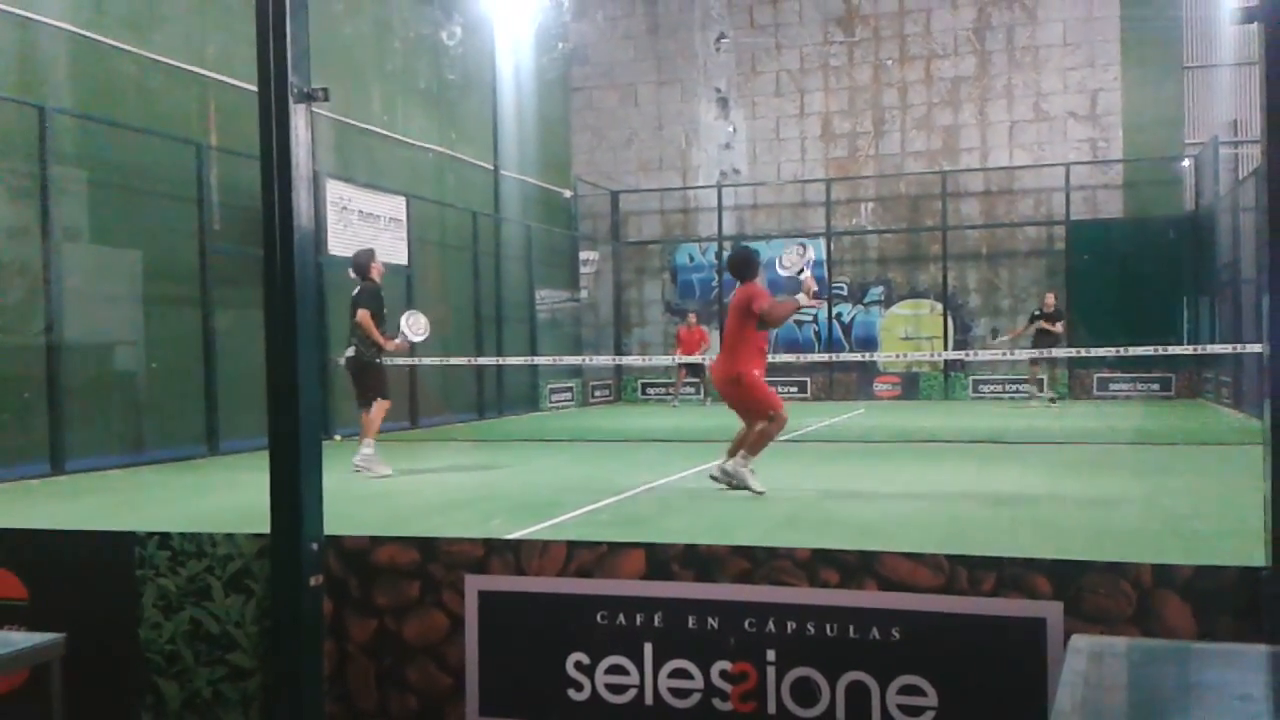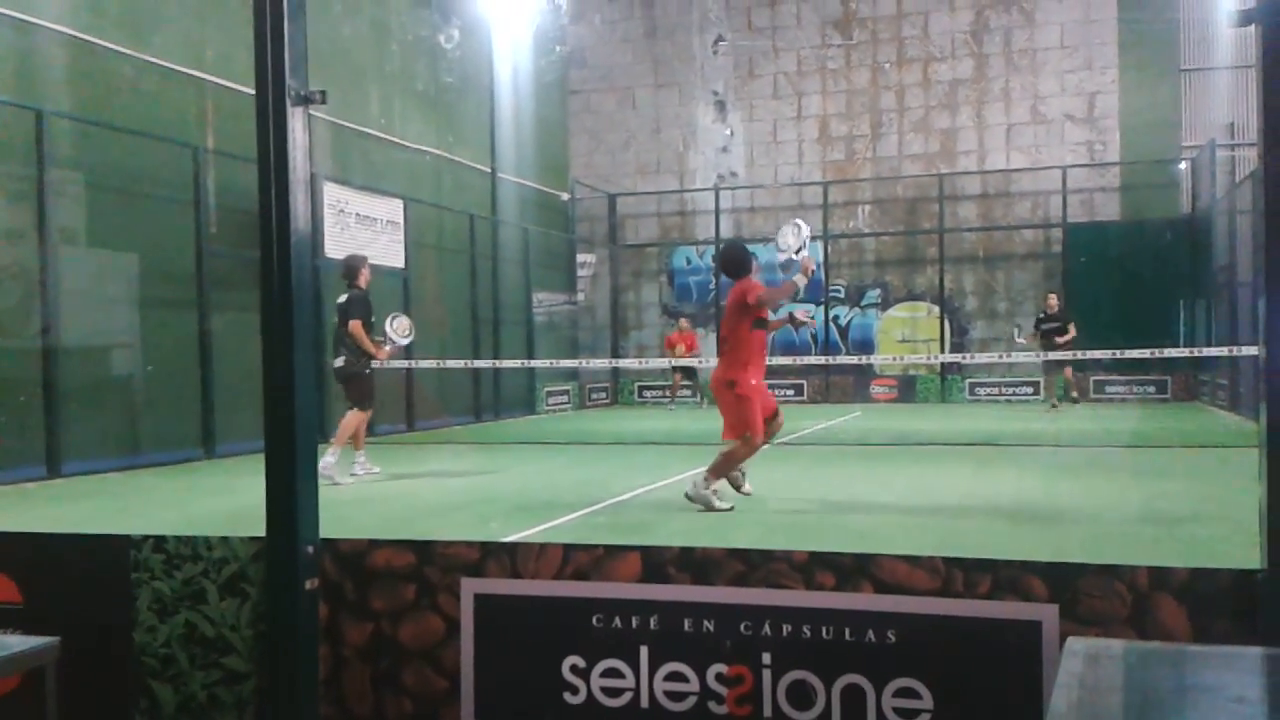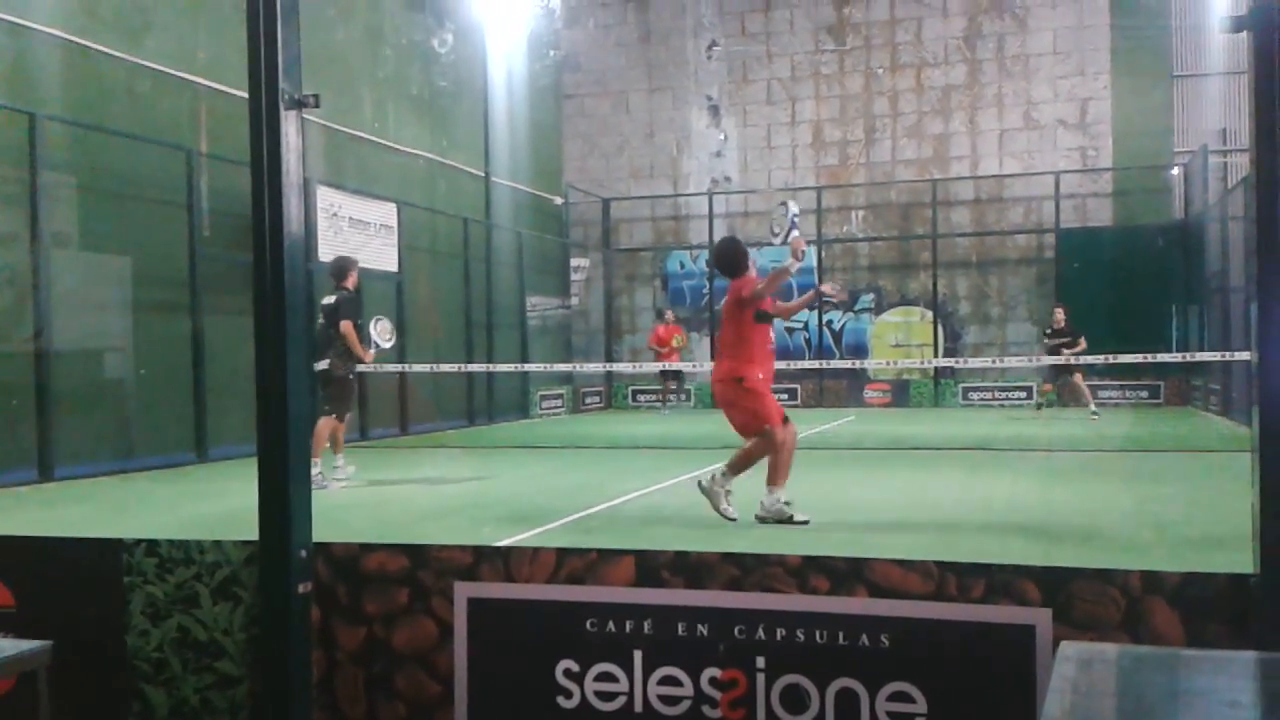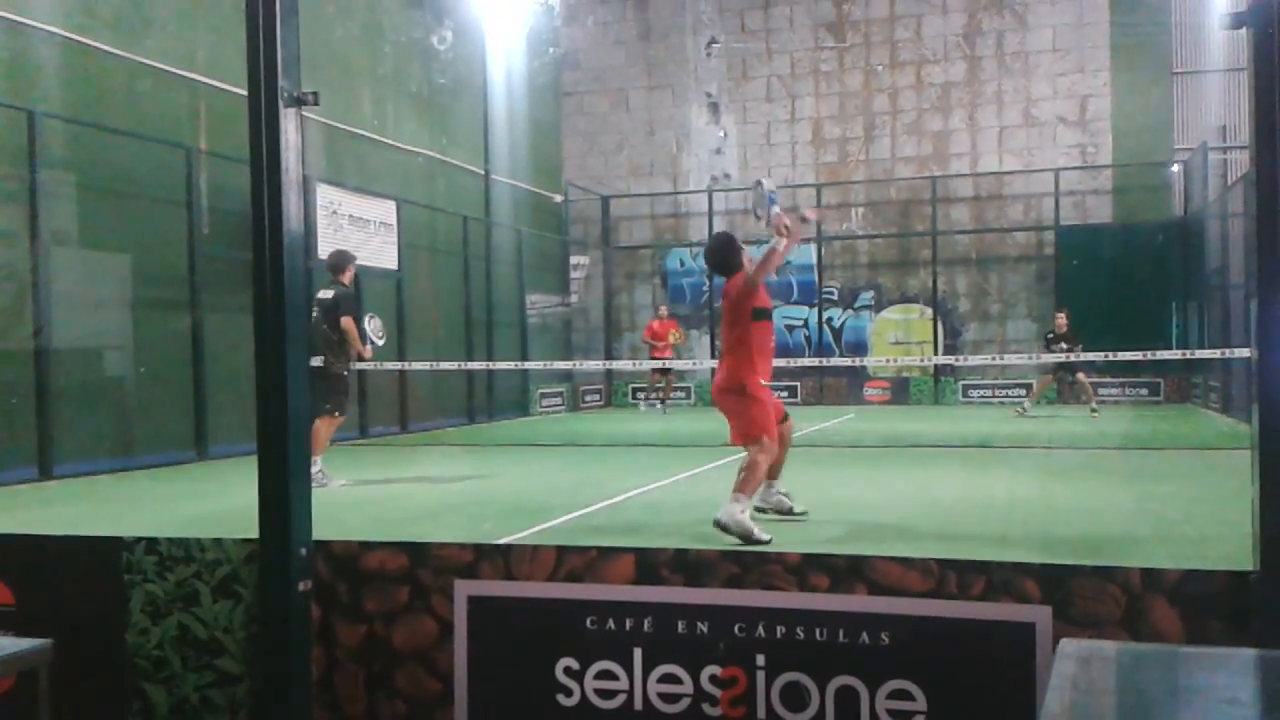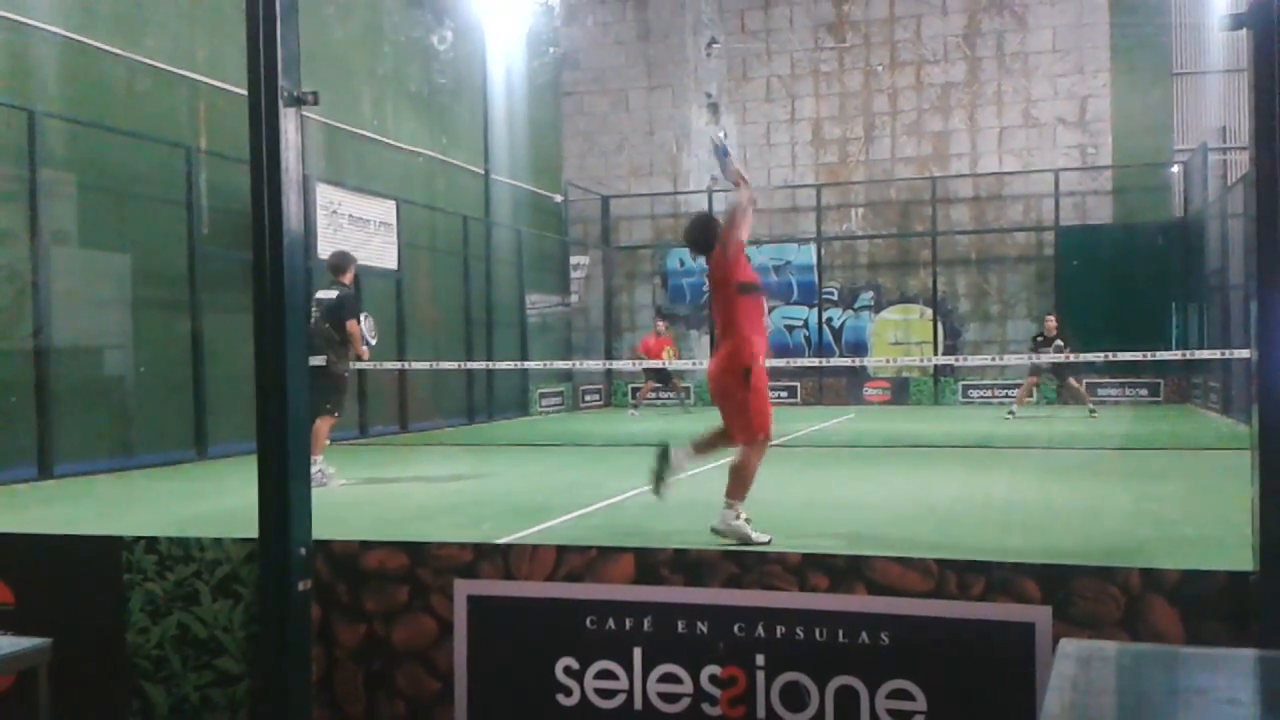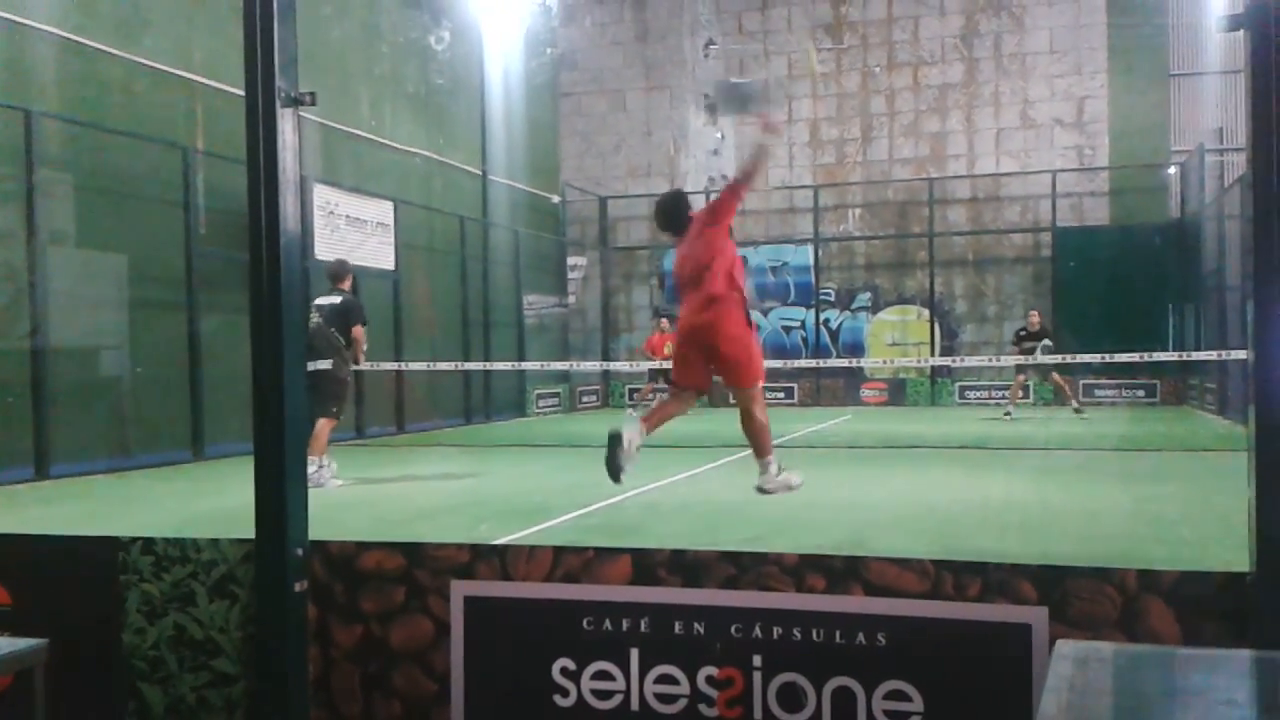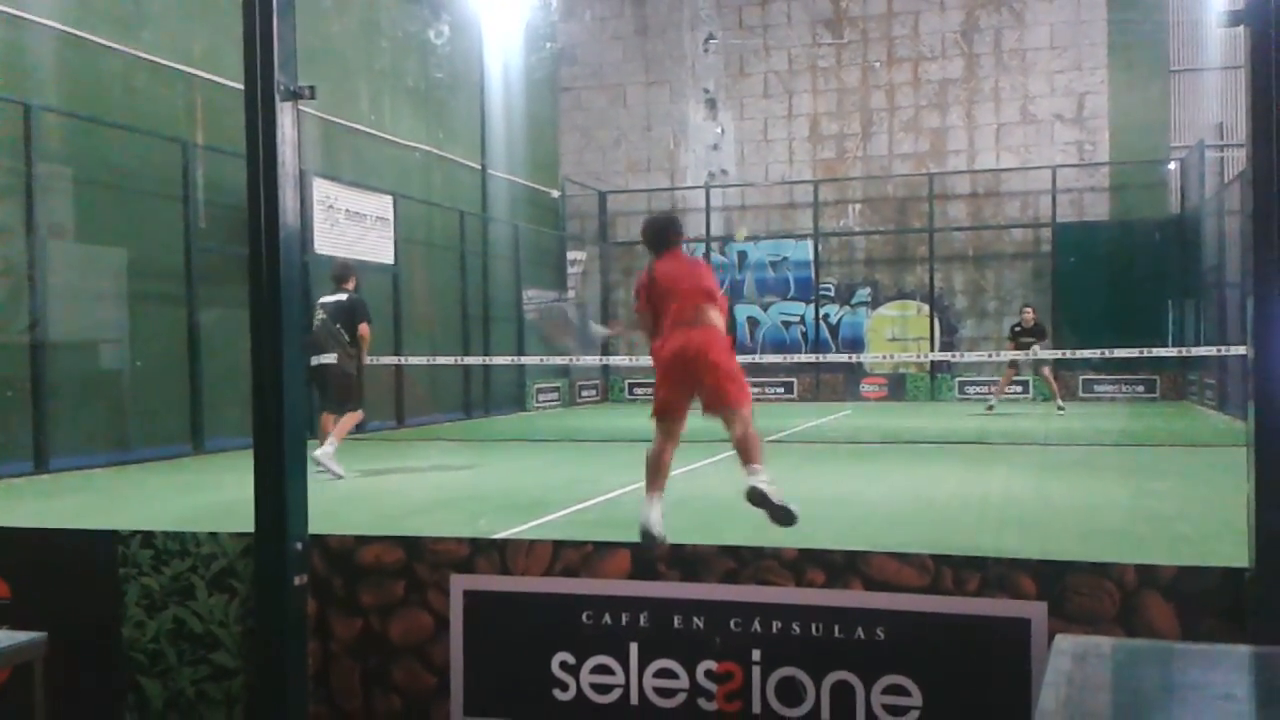
dt=0.2s
person 1, frame 1
left shoulder: (743, 294)
right shoulder: (754, 291)
left elbow: (768, 321)
right elbow: (772, 313)
left wrist: (798, 302)
right wrist: (802, 296)
left hip: (729, 371)
right hip: (739, 372)
left knee: (758, 418)
right knee: (777, 417)
left ankle: (728, 466)
right ankle: (739, 465)
person 1, frame 2
left shoulder: (743, 291)
right shoulder: (748, 287)
right elbow: (768, 299)
left wrist: (790, 319)
right wrist: (801, 276)
left hip: (745, 377)
right hip: (737, 378)
left knee: (774, 422)
right knee: (750, 440)
left ankle: (731, 466)
right ankle: (702, 486)
person 1, frame 3
left shoulder: (750, 291)
right shoulder: (745, 285)
left elbow: (782, 310)
right elbow: (763, 291)
left wrist: (817, 293)
right wrist: (794, 261)
left hip: (748, 378)
right hip: (738, 378)
left knee: (788, 435)
right knee: (774, 436)
left ankle: (773, 503)
right ankle: (719, 481)
person 1, frame 4
left shoulder: (746, 283)
right shoulder: (739, 284)
left elbow: (770, 265)
right elbow: (755, 277)
left wrist: (785, 237)
right wrist: (779, 240)
left hip: (750, 383)
right hip: (740, 385)
left knee: (783, 431)
right knee: (765, 446)
left ankle: (770, 495)
right ankle: (734, 512)
person 1, frame 5
left shoulder: (727, 263)
right shoulder: (725, 260)
left elbow: (739, 232)
right elbow: (732, 232)
left wrist: (743, 195)
right wrist: (742, 193)
left hip: (731, 365)
right hip: (741, 366)
left knee: (736, 432)
right knee: (756, 440)
left ankle: (677, 455)
right ankle: (730, 517)
person 1, frame 6
left shoulder: (682, 257)
right shoulder: (707, 223)
right elbow: (742, 182)
right wrist: (766, 143)
left hip: (689, 323)
right hip: (722, 314)
left knee: (682, 395)
right knee: (749, 396)
left ankle: (631, 435)
right ankle: (769, 472)
person 1, frame 7
left shoulder: (650, 276)
right shoulder: (700, 268)
left elbow: (646, 325)
left hip: (672, 349)
right hip: (710, 343)
left knee: (666, 434)
right knee: (740, 421)
left ankle: (651, 512)
right ankle: (758, 482)
person 2, frame 1
left shoulder: (364, 289)
right shoulder: (370, 288)
right elbow: (362, 318)
left wrist: (386, 342)
right wrist: (383, 342)
left hip: (359, 355)
right hip: (366, 356)
left knee: (369, 406)
right knee: (382, 402)
left ankle: (366, 456)
right ankle: (366, 454)
person 2, frame 2
left shoulder: (346, 297)
right shoulder: (359, 297)
right elbow: (354, 328)
left wrist: (374, 345)
right wrist: (374, 351)
left hip: (344, 362)
right hip: (355, 363)
left knee: (360, 411)
right knee: (359, 411)
left ankle: (360, 461)
right ankle: (329, 460)
person 2, frame 3
left shoulder: (328, 300)
right shoulder: (348, 298)
right elbow: (346, 328)
left wrist: (356, 350)
right wrist: (362, 354)
left hip: (326, 364)
right hip: (339, 367)
left knee: (339, 416)
right knee: (330, 416)
left ankle: (339, 465)
right ankle: (314, 471)
person 2, frame 4
left shoulder: (322, 294)
right shoulder: (345, 294)
right elbow: (346, 324)
right wrist: (361, 350)
left hip: (319, 361)
right hip: (333, 364)
left knee: (334, 415)
right knee: (327, 415)
left ankle: (315, 465)
right ankle: (314, 471)
person 2, frame 5
left shoulder: (319, 295)
right shoulder: (347, 295)
left elbow: (315, 327)
right elbow: (351, 327)
right wrist: (360, 351)
right hip: (332, 363)
left knee: (325, 415)
right knee: (327, 415)
left ankle: (318, 463)
right ankle: (314, 470)
person 2, frame 6
left shoulder: (317, 302)
right shoulder: (350, 302)
left elbow: (311, 333)
right elbow: (357, 333)
right wrist: (358, 355)
left hip: (314, 365)
right hip: (334, 366)
left knee: (323, 416)
right knee: (328, 418)
left ankle: (324, 464)
right ankle: (311, 470)
person 2, frame 7
left shoulder: (321, 302)
right shoulder: (355, 300)
left elbow: (310, 332)
right elbow: (363, 332)
right wrist: (363, 354)
left hip: (317, 360)
right hip: (340, 362)
left knee: (329, 410)
right knee: (354, 412)
left ankle: (326, 452)
right ankle: (326, 451)
